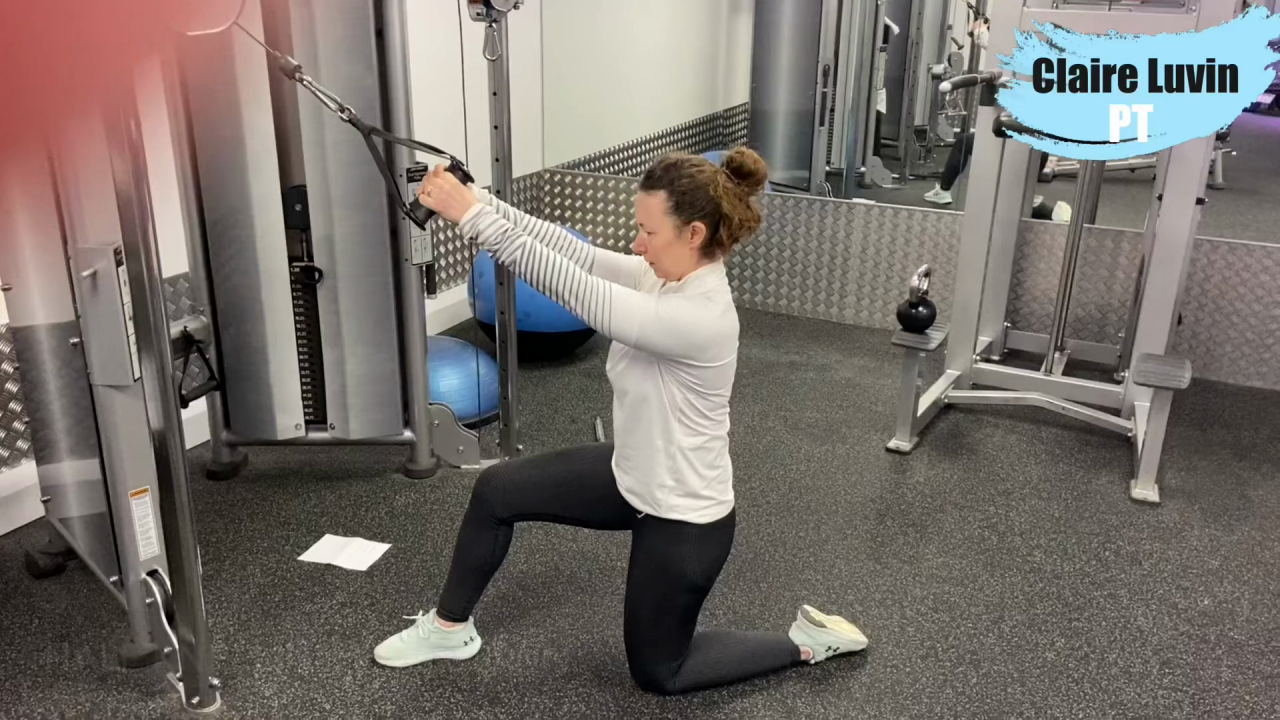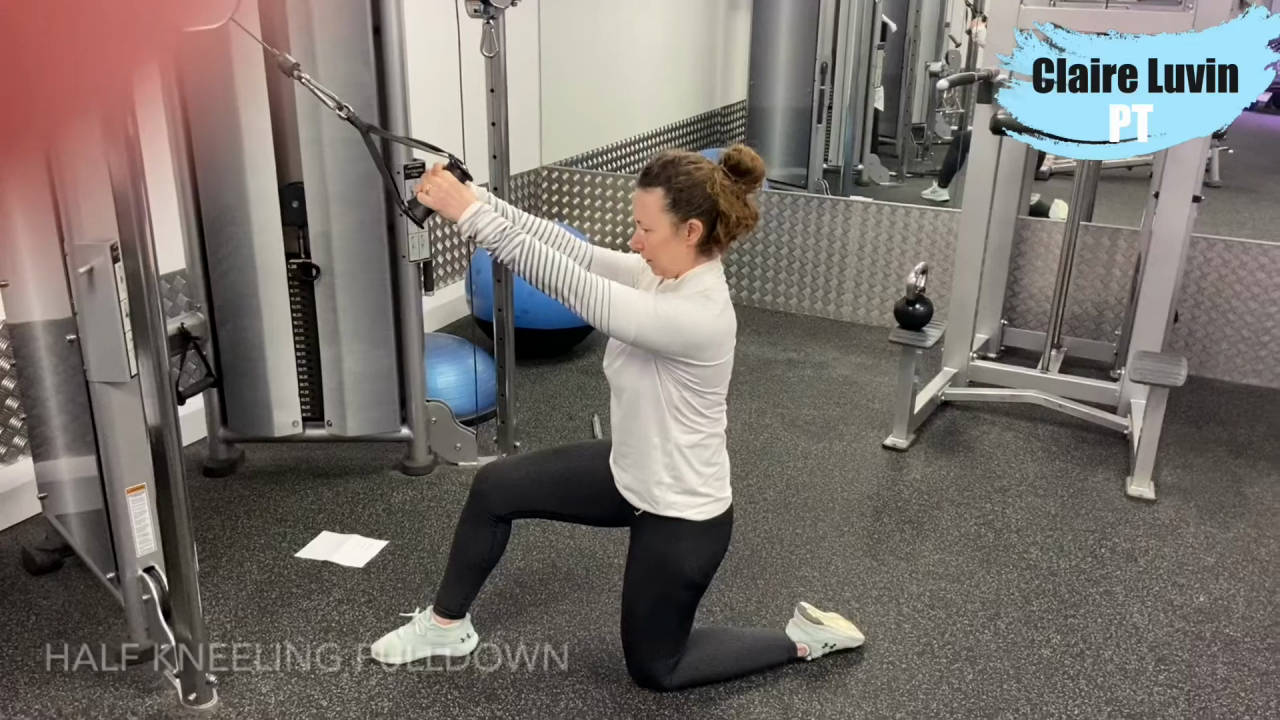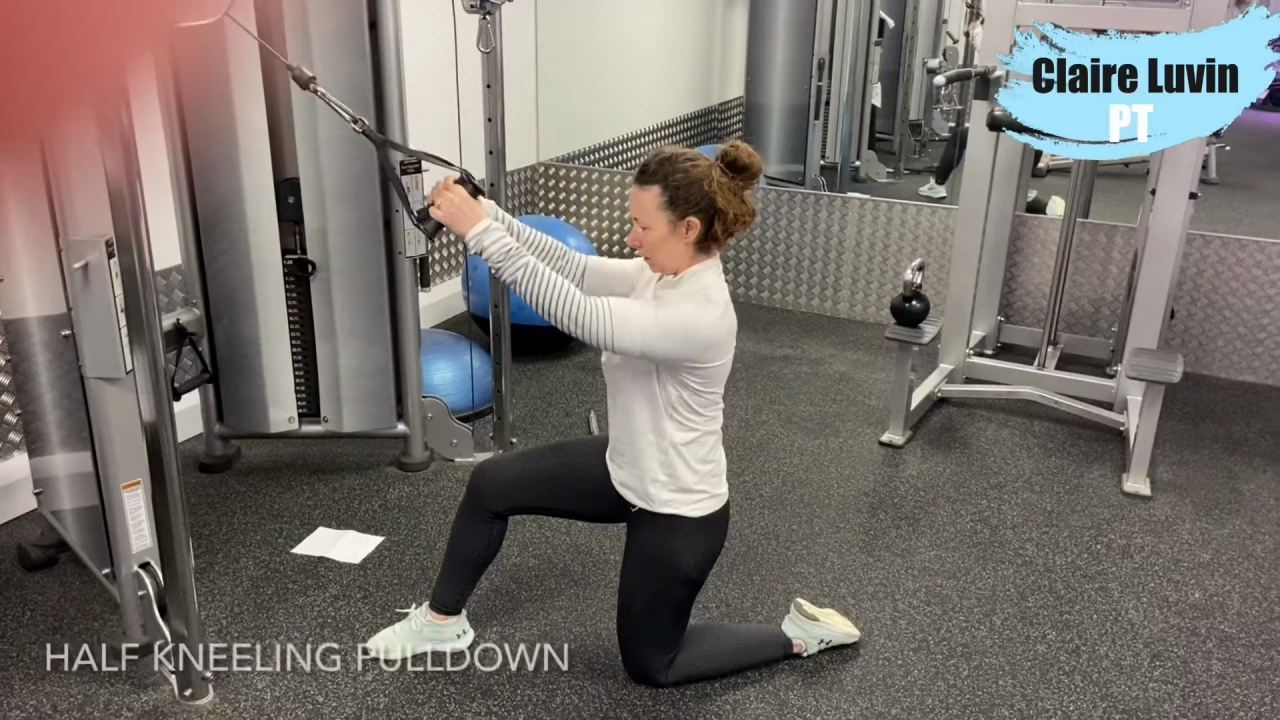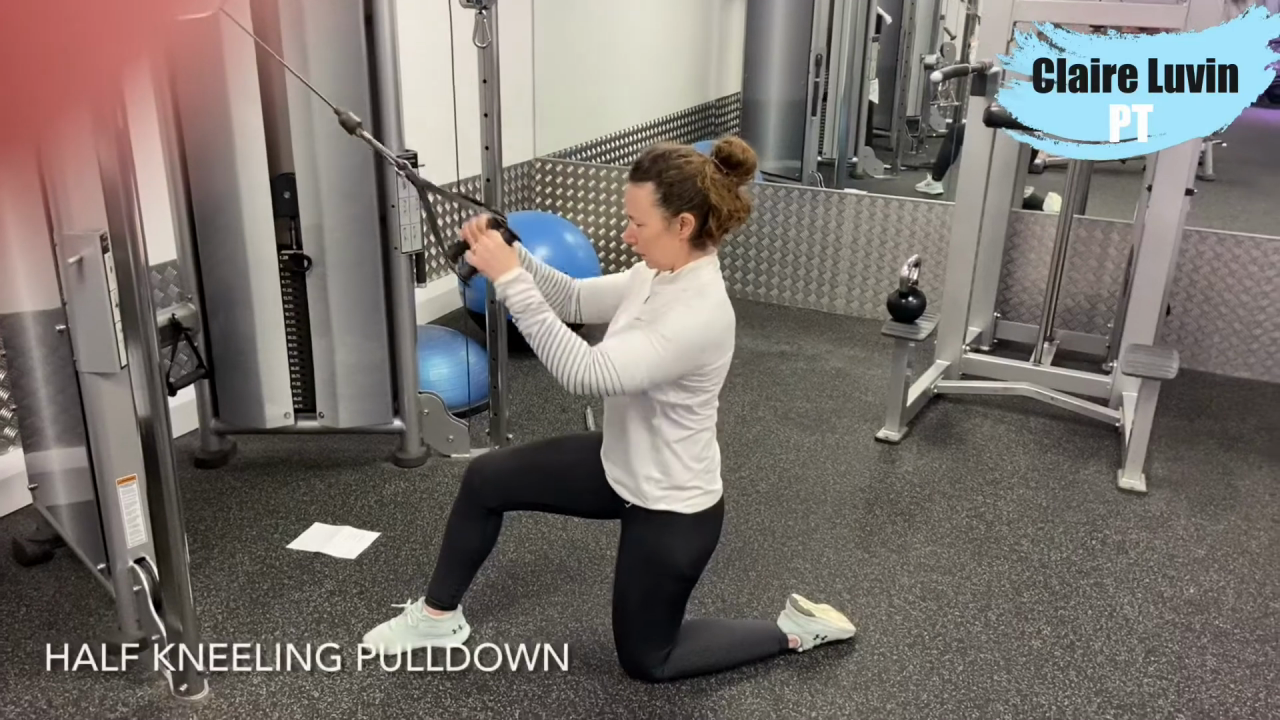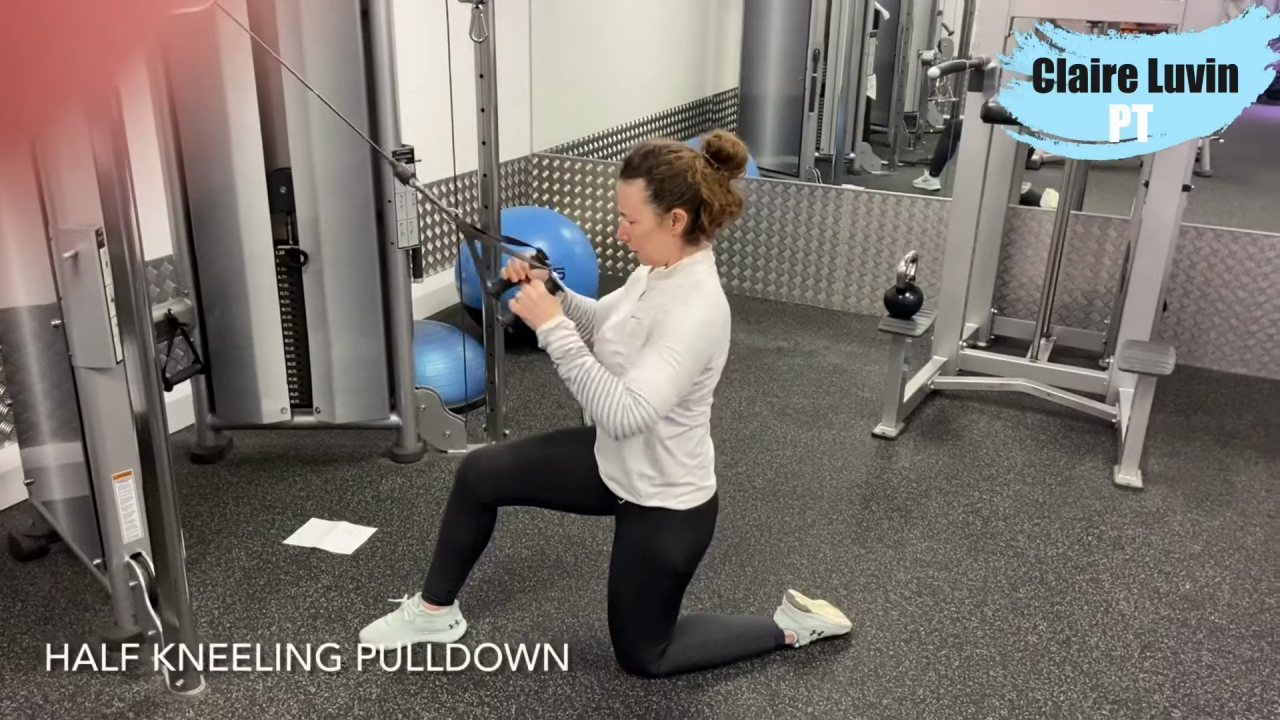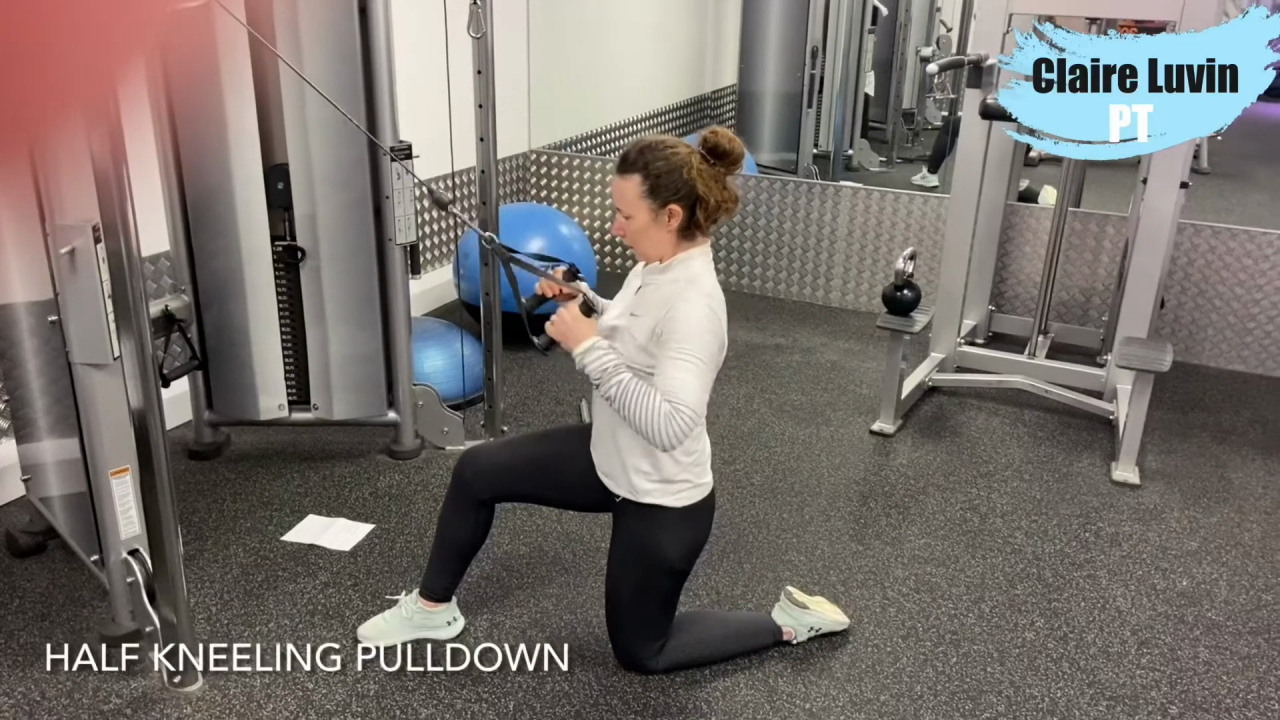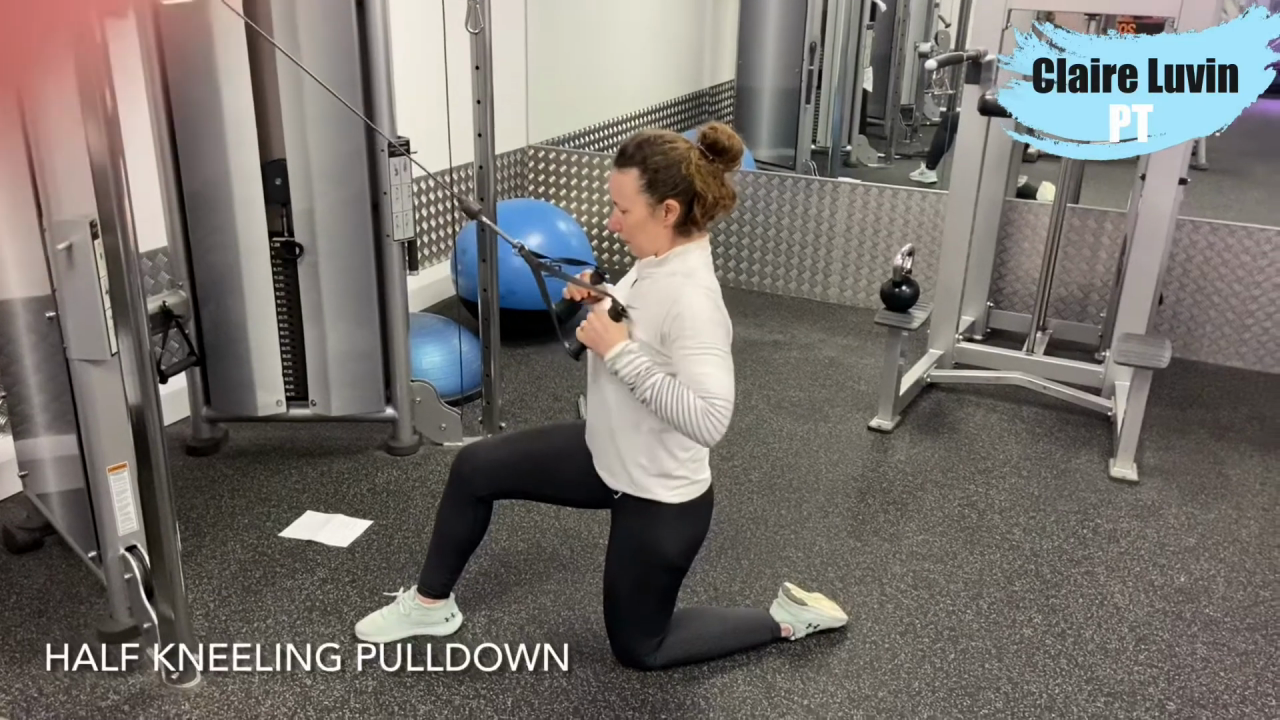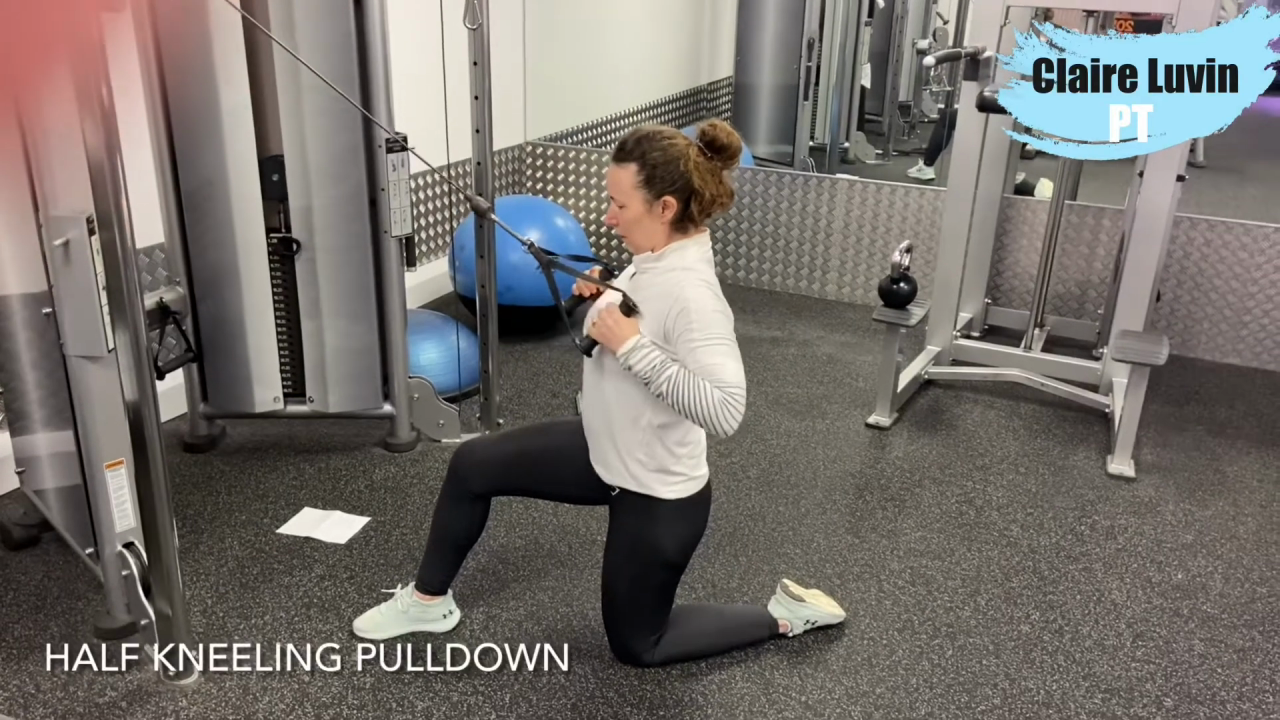
dt=0.2s
person 1, frame 1
left shoulder: (701, 316)
right shoulder: (671, 275)
left elbow: (576, 290)
right elbow: (574, 251)
left wrist: (474, 217)
right wrist: (477, 198)
left hip: (685, 518)
right hip: (633, 475)
left knee: (657, 670)
right knee: (497, 490)
left ankle: (808, 640)
right ankle: (450, 627)
person 1, frame 2
left shoulder: (699, 314)
right shoulder: (668, 272)
left elbow: (575, 287)
right elbow: (572, 250)
left wrist: (473, 216)
right wrist: (476, 197)
left hip: (682, 515)
right hip: (631, 471)
left knee: (654, 667)
right knee: (495, 487)
left ankle: (805, 637)
right ankle: (446, 624)
person 1, frame 3
left shoulder: (700, 314)
right shoulder: (666, 271)
left elbow: (577, 312)
right elbow: (573, 267)
left wrist: (481, 232)
right wrist: (485, 211)
left hip: (678, 511)
right hip: (629, 468)
left knee: (650, 663)
right knee: (491, 484)
left ankle: (802, 634)
right ankle: (443, 620)
person 1, frame 4
left shoulder: (699, 313)
right shoulder: (664, 271)
left elbow: (583, 372)
right elbow: (578, 298)
left wrist: (509, 279)
right wrist: (512, 255)
left hip: (673, 507)
right hip: (623, 464)
left knee: (645, 658)
right knee: (486, 479)
left ankle: (796, 628)
right ankle: (438, 615)
person 1, frame 5
left shoulder: (696, 309)
right shoulder: (662, 269)
left elbow: (621, 412)
right elbow: (603, 324)
left wrist: (550, 326)
right wrist: (548, 290)
left hip: (665, 502)
right hip: (615, 462)
left knee: (641, 654)
right knee: (480, 474)
left ankle: (792, 624)
right ankle: (435, 611)
person 1, frame 6
left shoulder: (693, 304)
right shoulder: (660, 266)
left elbow: (669, 425)
left wrist: (587, 347)
right wrist: (581, 301)
left hip: (662, 499)
right hip: (612, 459)
left knee: (640, 650)
right knee: (477, 471)
left ankle: (791, 621)
right ankle: (433, 608)
person 1, frame 7
left shoulder: (692, 297)
right shoulder: (660, 262)
left elbow: (707, 420)
left wrist: (619, 352)
right wrist: (602, 302)
left hip: (661, 496)
right hip: (609, 454)
left knee: (637, 646)
right knee: (474, 468)
left ankle: (789, 618)
right ankle: (430, 605)
person 1, frame 8
left shoulder: (691, 292)
right shoulder: (658, 257)
left elbow: (724, 410)
left wrist: (632, 346)
right wrist: (605, 297)
left hip: (660, 493)
right hip: (607, 451)
left knee: (636, 643)
right knee: (473, 465)
left ankle: (786, 614)
right ankle: (428, 601)
